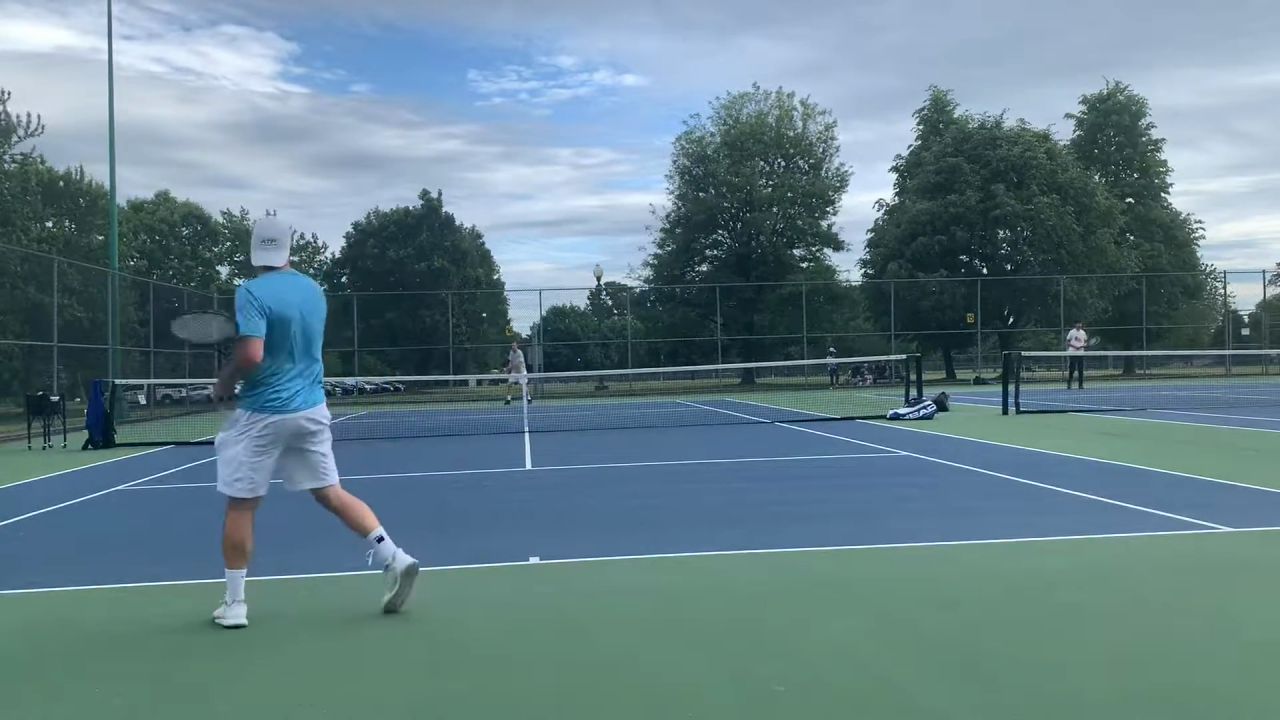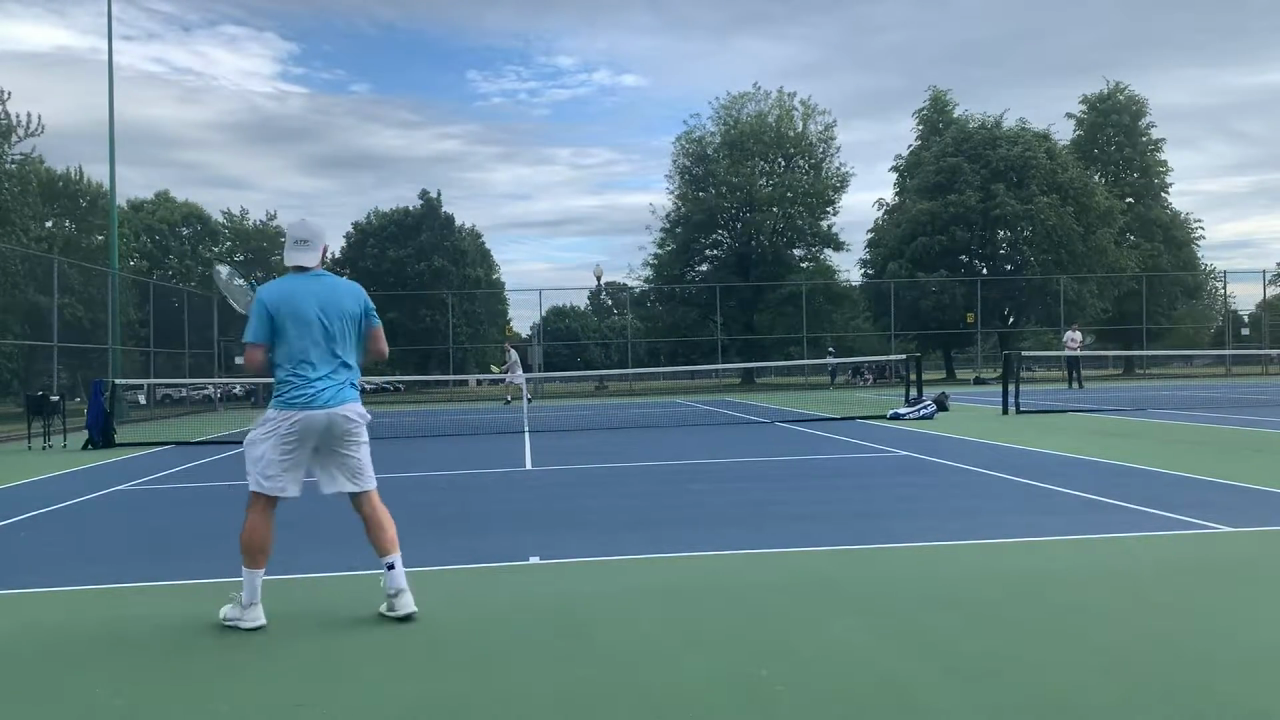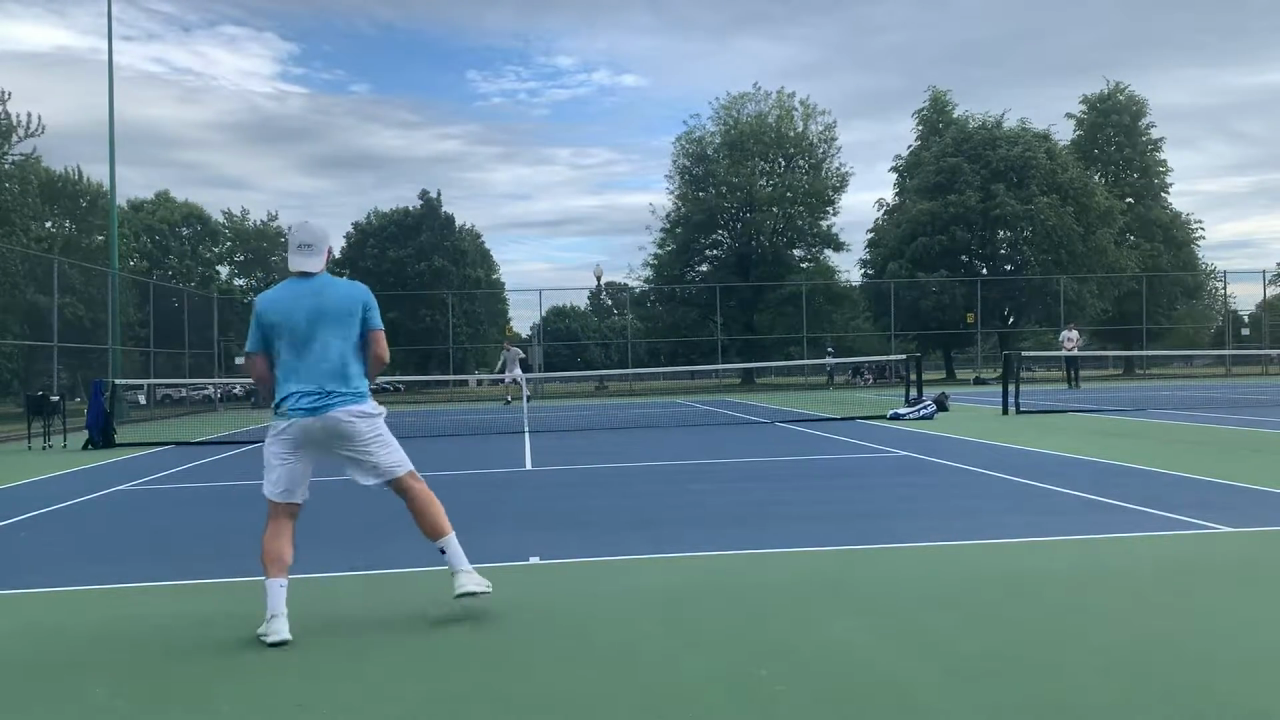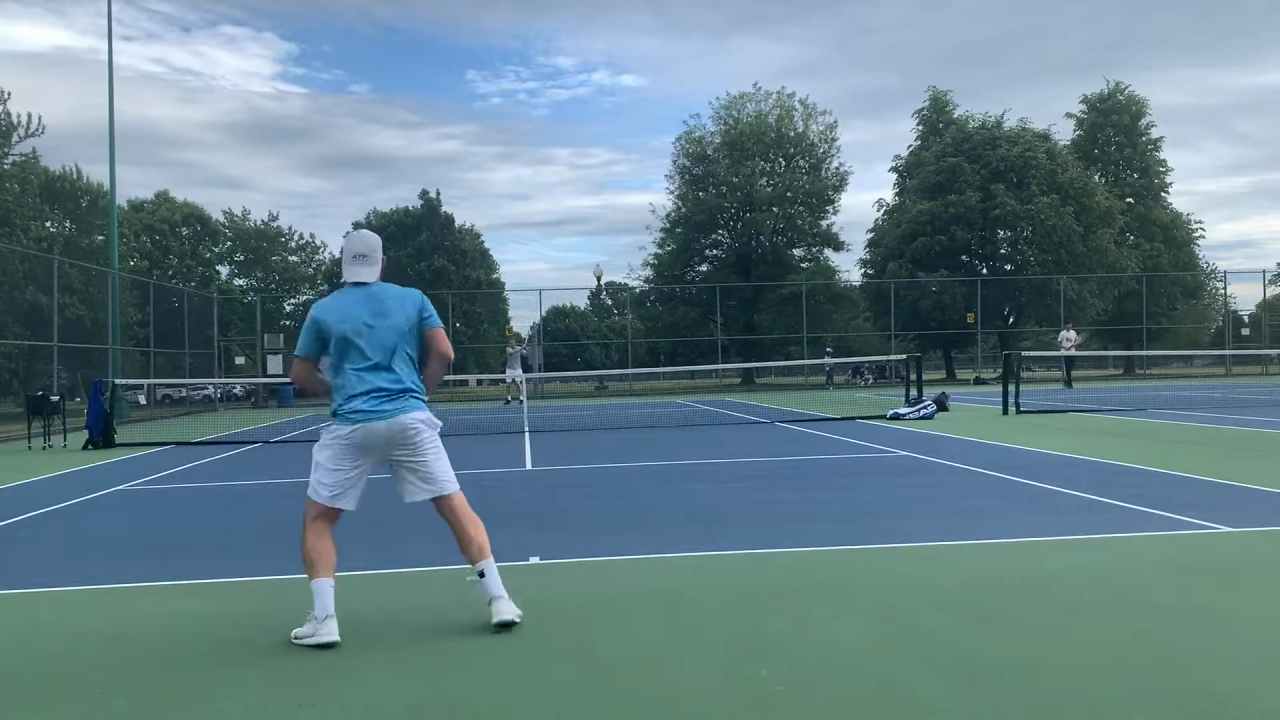
dt=0.3s
person 1, frame 1
left shoulder: (252, 292)
right shoulder: (313, 289)
left elbow: (252, 357)
left wrist: (228, 378)
left hip: (263, 414)
right hip: (312, 409)
left knee: (241, 506)
right knee: (331, 494)
left ankle: (234, 603)
right ankle: (393, 557)
person 1, frame 2
left shoulder: (268, 295)
right shoulder: (354, 292)
left elbow: (255, 361)
right elbow: (379, 352)
left hip: (292, 411)
right hip: (345, 407)
left knee: (261, 504)
right knee: (367, 500)
left ankle: (249, 605)
right ankle: (399, 591)
person 1, frame 3
left shoulder: (265, 303)
right shoulder: (358, 293)
left elbow: (258, 373)
right elbow: (380, 356)
left hip: (294, 420)
right hip: (353, 411)
left knee: (279, 518)
right knee: (412, 485)
left ankle: (275, 617)
right ankle: (462, 572)
person 1, frame 4
left shoulder: (323, 311)
right shoulder: (413, 298)
left elbow: (300, 376)
right elbow: (444, 354)
left hip: (352, 425)
right hip: (409, 419)
left knee: (317, 519)
right knee: (455, 507)
left ankle: (323, 620)
right ankle: (498, 599)
